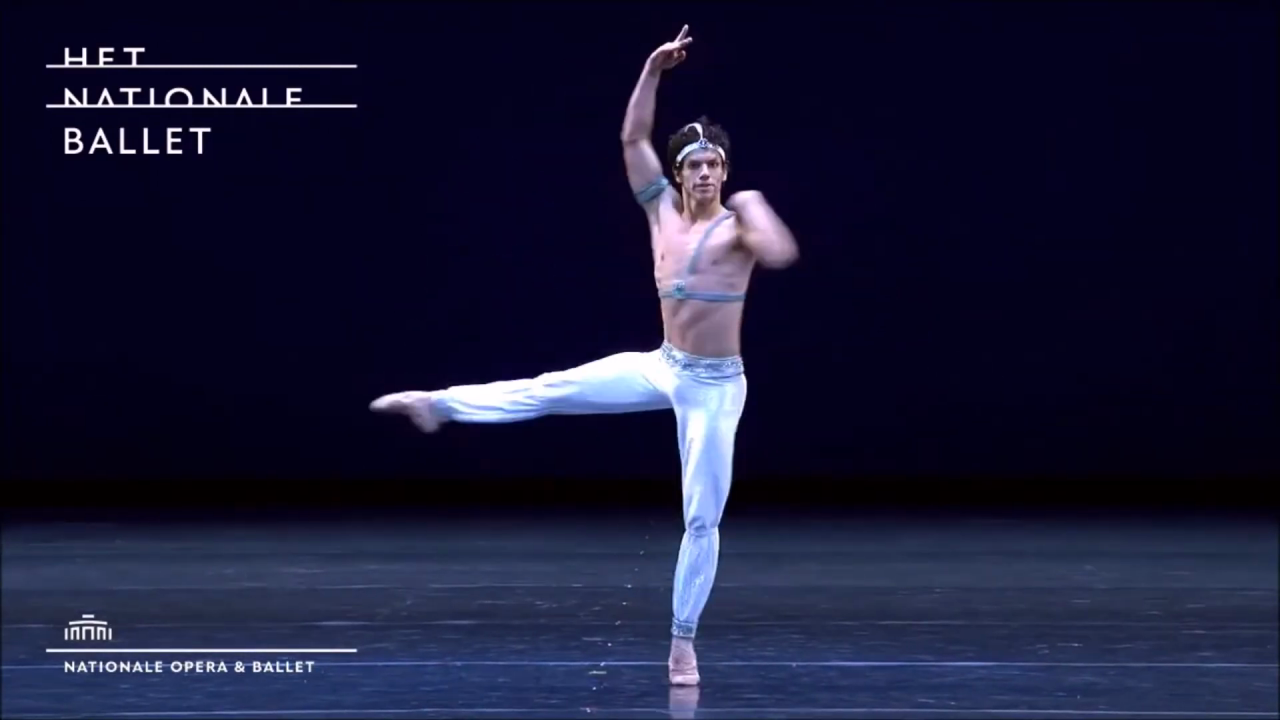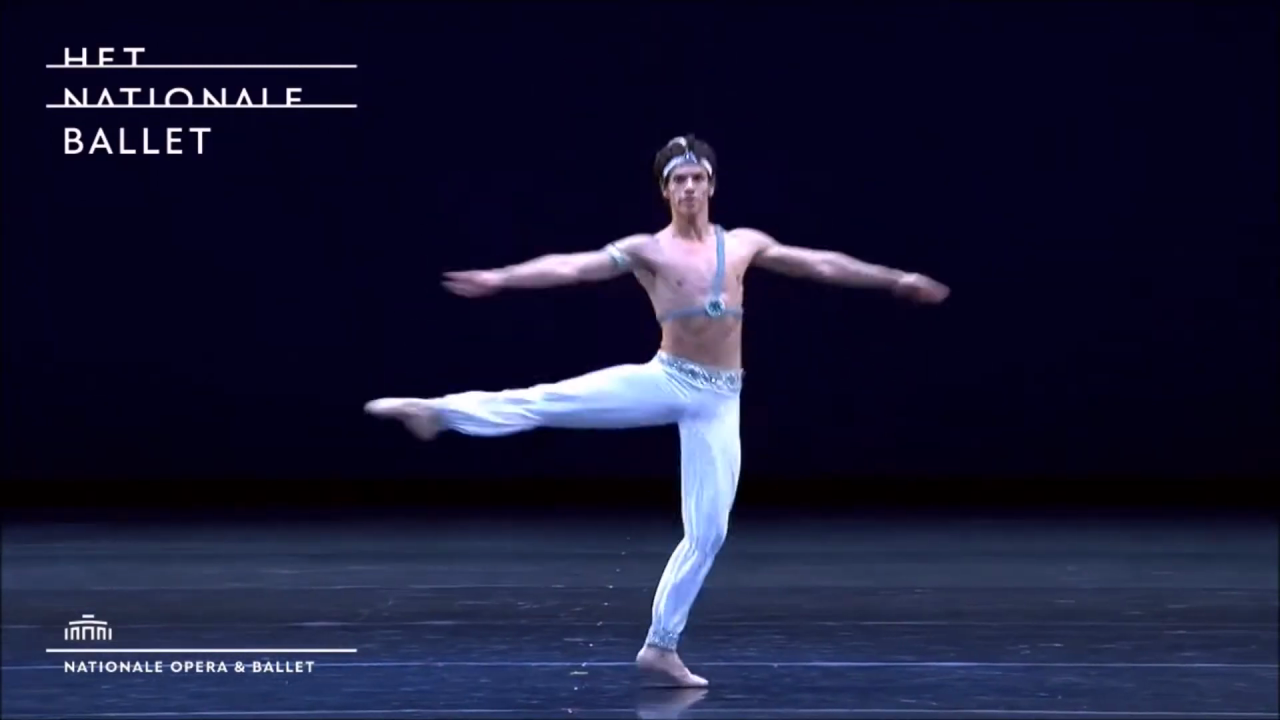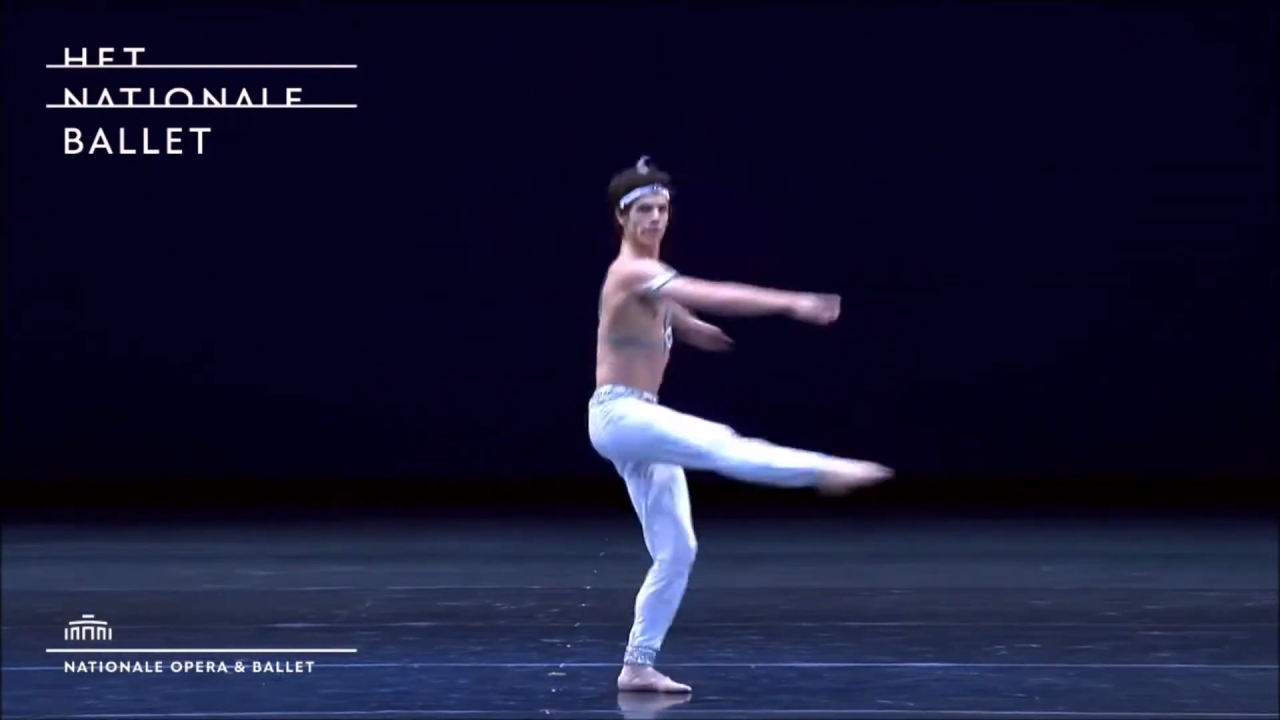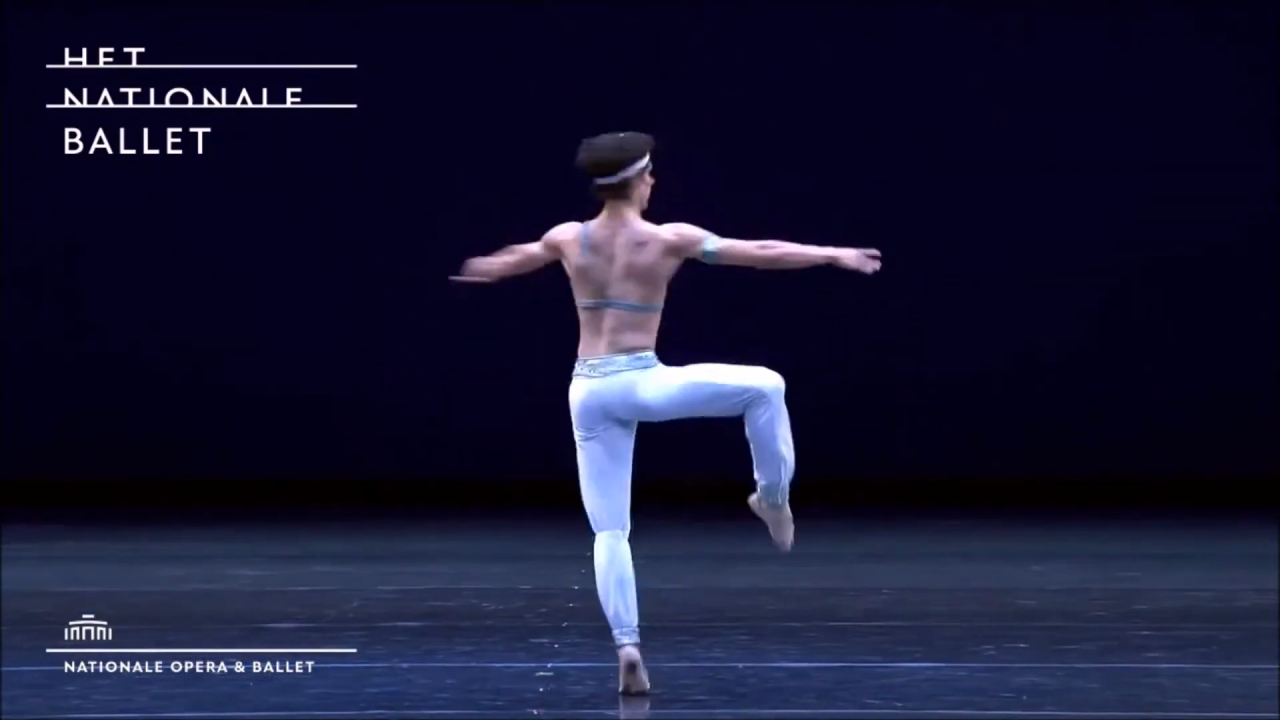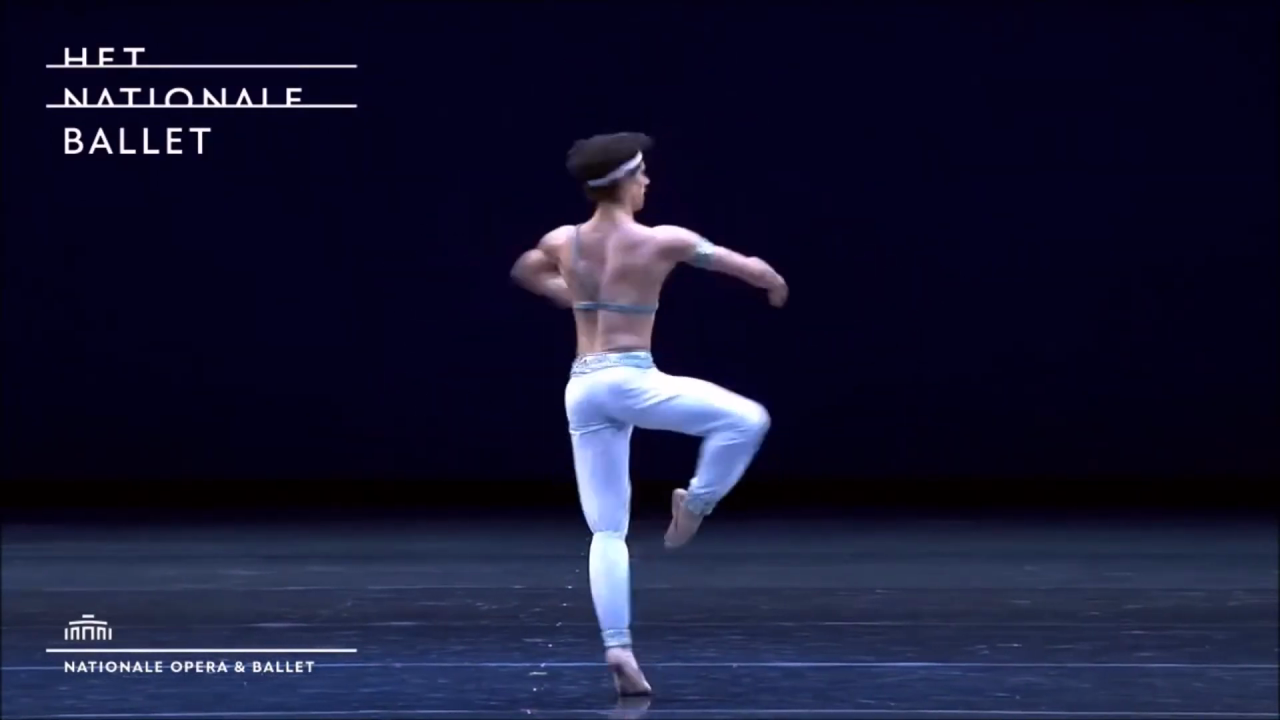
dt=0.5s
person 1, frame 1
left shoulder: (740, 224)
right shoulder: (663, 213)
left elbow: (782, 253)
right elbow: (632, 138)
left wrist: (752, 204)
right wrist: (652, 66)
left hip: (715, 387)
right hip: (663, 368)
left knee: (702, 521)
right knee: (544, 391)
left ankle: (683, 639)
right ankle: (436, 403)
person 1, frame 2
left shoulder: (745, 243)
right shoulder: (644, 249)
left elbow: (819, 262)
right elbow: (568, 266)
left wrist: (899, 279)
right wrist: (493, 277)
left hip: (718, 400)
right hip: (663, 381)
left knee: (707, 534)
right knee: (543, 401)
left ankle: (661, 646)
right ankle: (434, 411)
person 1, frame 3
left shoulder: (648, 274)
right shoulder: (635, 272)
right elbow: (710, 296)
left wrist: (687, 324)
right wrist: (794, 303)
left hip: (634, 421)
right hip: (624, 418)
left knee: (677, 553)
left ankle: (638, 664)
person 1, frame 4
left shoulder: (571, 236)
right shoulder: (670, 238)
left elbow: (517, 260)
right elbow: (758, 253)
left wrist: (491, 266)
right wrist: (835, 254)
left hip: (594, 388)
right hip: (641, 381)
left knee: (611, 528)
right knee: (765, 386)
left ankle: (626, 645)
right ankle: (773, 496)
person 1, frame 5
left shoulder: (560, 240)
right shoulder: (663, 240)
left elbow: (530, 273)
right elbow: (752, 269)
right wrist: (774, 281)
left hip: (584, 391)
right hip: (631, 383)
left knee: (607, 532)
right knee: (748, 421)
left ankle: (618, 647)
right ankle: (693, 504)
